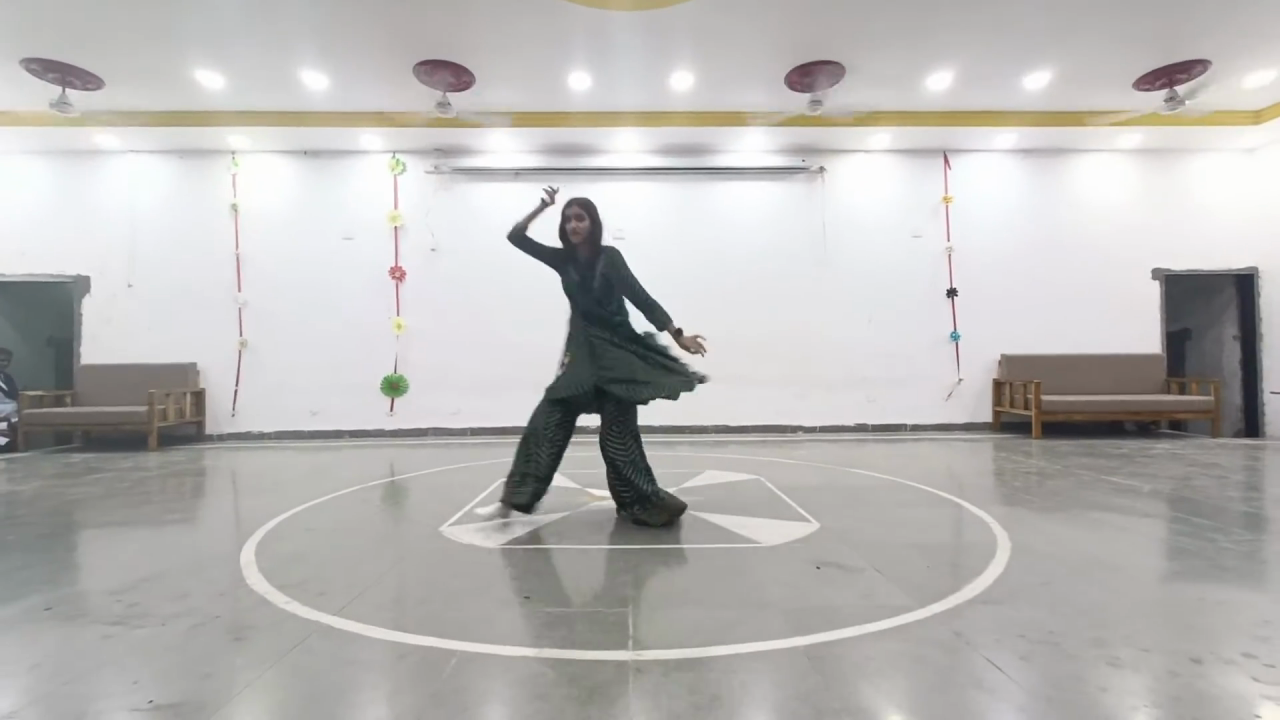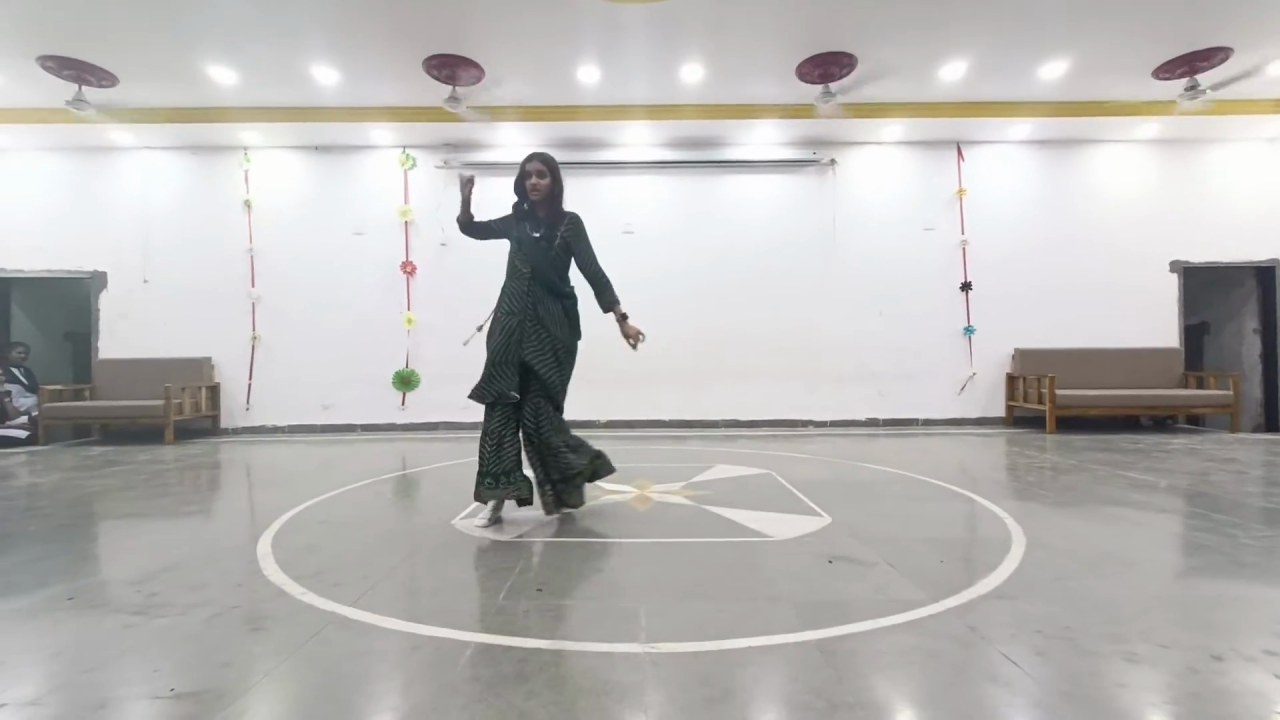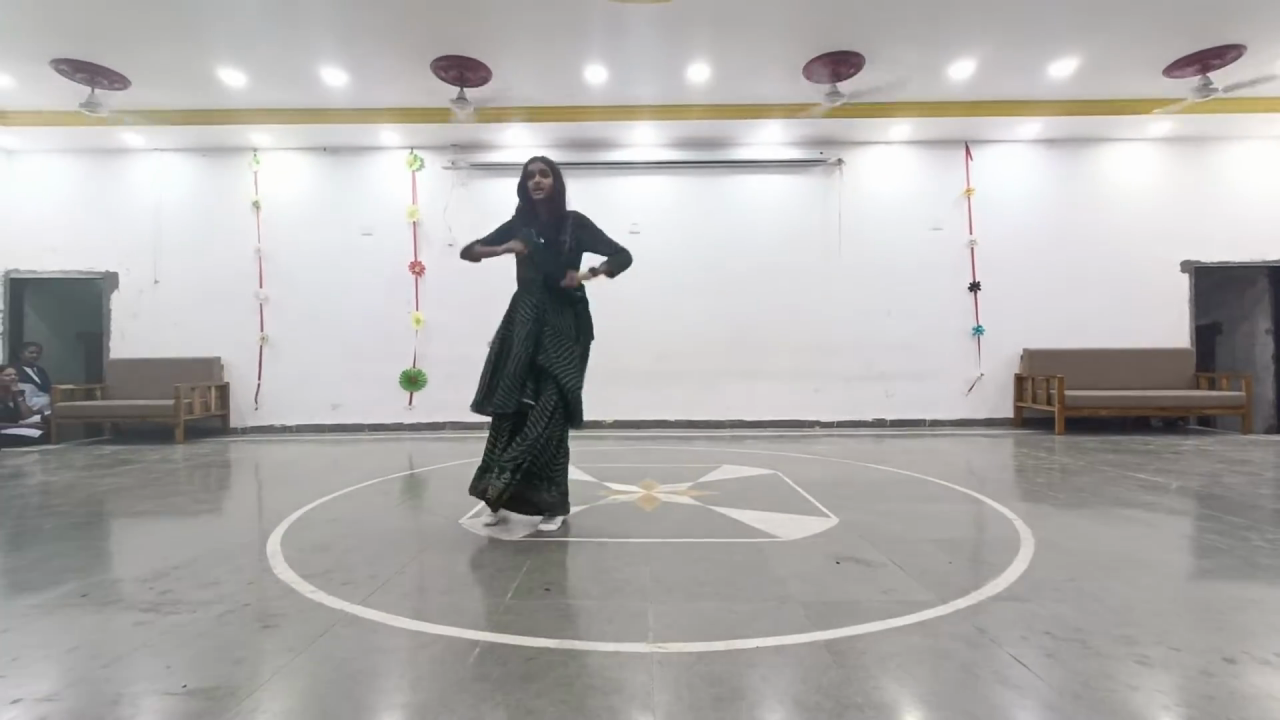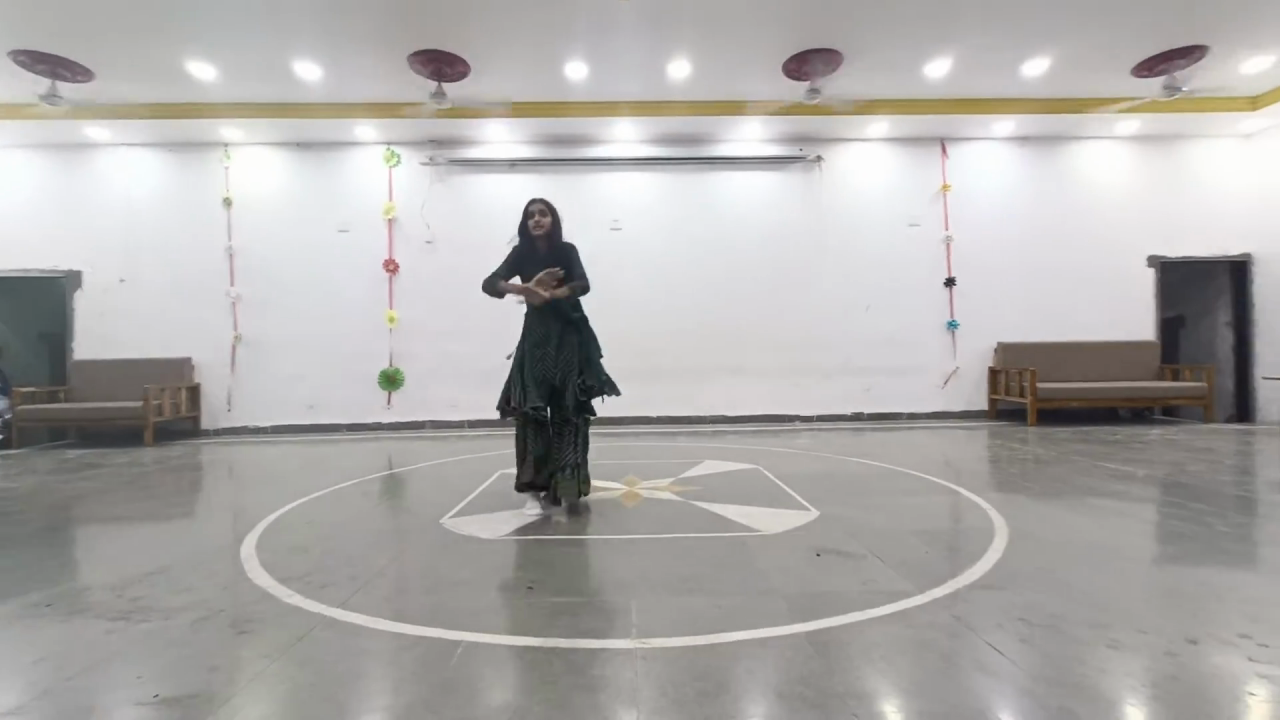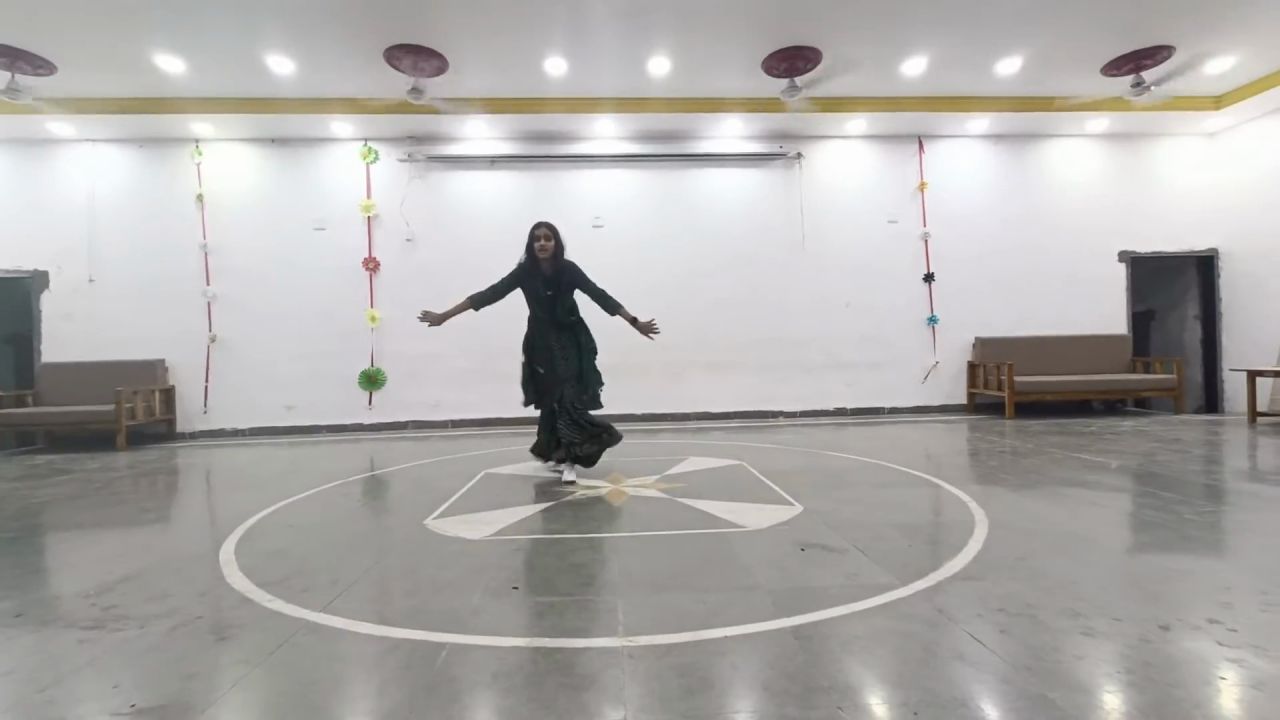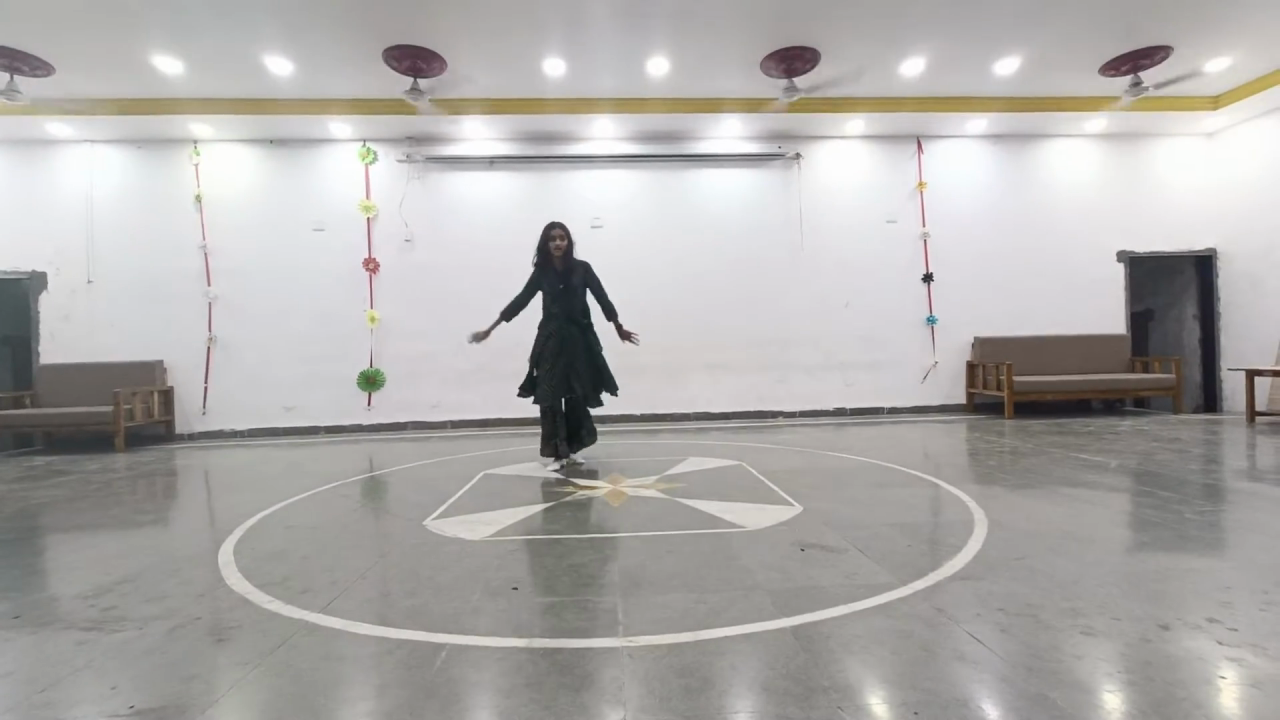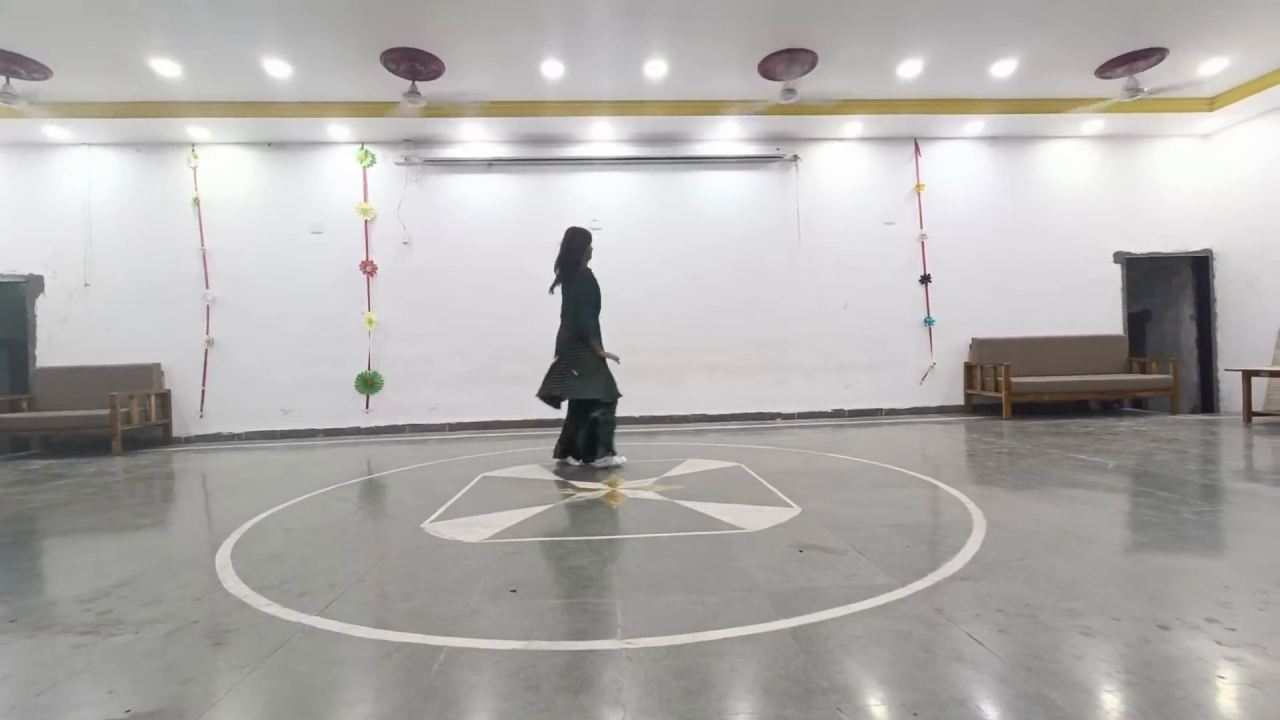
dt=0.4s
person 1, frame 1
left shoulder: (609, 257)
right shoulder: (563, 258)
left elbow: (640, 297)
right elbow: (515, 237)
left wrist: (677, 334)
right wrist: (540, 208)
left hip: (617, 350)
right hip: (581, 351)
left knee: (619, 431)
right knee: (547, 421)
left ankle: (644, 502)
right ankle: (513, 498)
person 1, frame 2
left shoulder: (569, 224)
right shoulder: (518, 221)
left elbow: (594, 274)
right elbow: (471, 228)
left wrist: (622, 319)
right wrist: (465, 197)
left hip: (552, 323)
right hip: (512, 321)
left knee: (540, 409)
right knee: (501, 405)
left ankle: (563, 486)
right ankle: (497, 496)
person 1, frame 3
left shoulder: (574, 223)
right shoulder: (518, 224)
left elbow: (622, 256)
right elbow: (468, 251)
left wrist: (591, 272)
right wrist: (501, 248)
left hip: (564, 325)
right hip: (524, 322)
left knee: (552, 409)
right knee: (511, 407)
left ankle: (550, 502)
right ankle: (499, 494)
person 1, frame 4
left shoulder: (567, 251)
right shoulder: (520, 254)
left elbow: (582, 284)
right elbow: (490, 283)
left wrist: (549, 296)
right wrist: (522, 289)
left hip: (570, 338)
right hip: (536, 339)
left knee: (570, 412)
right knee: (528, 411)
left ankle: (570, 483)
right ankle: (535, 489)
person 1, frame 5
left shoulder: (569, 270)
right shoulder: (525, 272)
left elbow: (599, 295)
right elbow: (490, 294)
left wrist: (634, 322)
right wrist: (445, 316)
left hip: (569, 341)
right hip: (540, 343)
left knee: (569, 399)
right knee: (549, 401)
left ankle: (570, 460)
right ankle: (559, 454)
person 1, frame 6
left shoulder: (582, 269)
right shoulder: (541, 272)
left elbow: (602, 300)
right elbow: (519, 301)
left wrist: (619, 329)
right wrist: (489, 330)
left hip: (580, 338)
right hip: (551, 339)
left knee: (578, 396)
right knee: (550, 397)
left ankle: (572, 447)
right ankle: (556, 452)
person 1, frame 7
left shoulder: (567, 273)
right shoulder: (583, 274)
right elbow: (584, 315)
right wrist: (599, 348)
left hip: (571, 340)
right hip: (579, 343)
left knee: (581, 398)
right knee: (598, 397)
left ankle: (566, 451)
right ankle: (600, 454)
